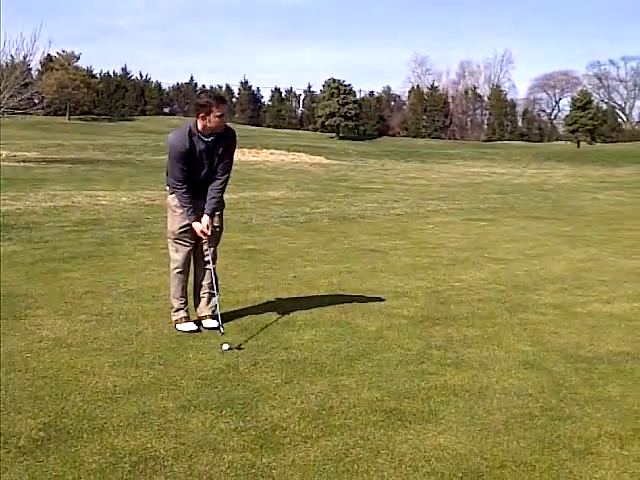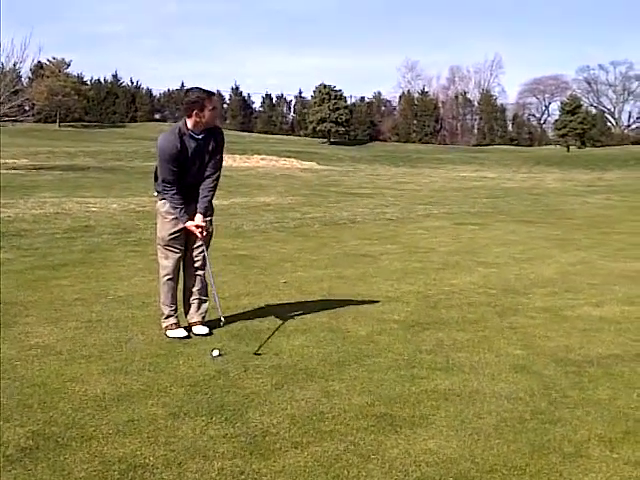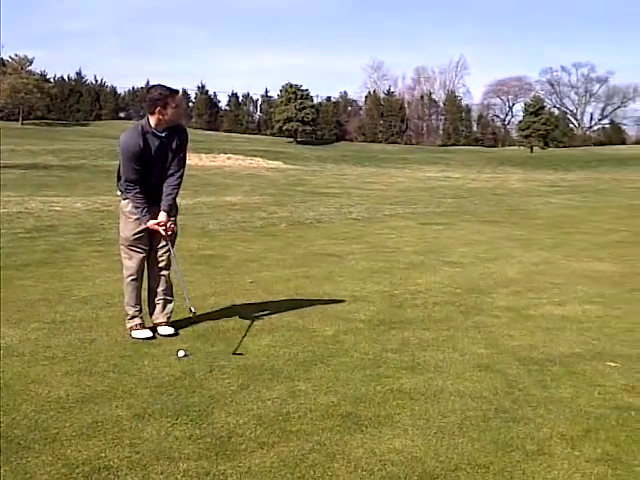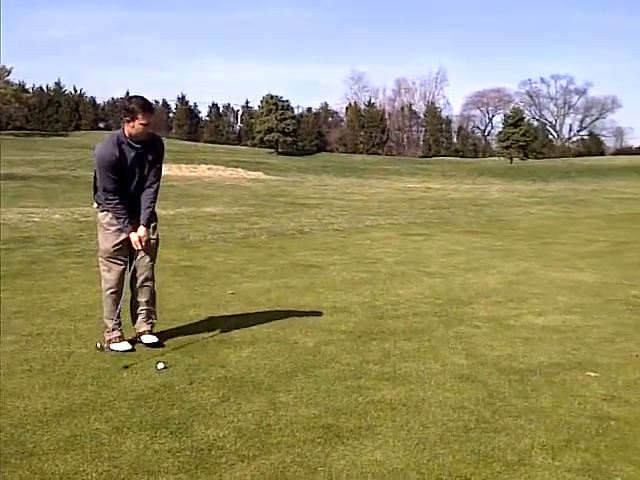
dt=0.5s
person 1, frame 1
left shoulder: (228, 136)
right shoulder: (179, 139)
left elbow: (220, 178)
right elbow: (179, 184)
left wrist: (208, 213)
right wrist: (192, 219)
left hip: (211, 199)
right hip: (181, 198)
left knee: (208, 257)
right knee: (180, 257)
left ankle: (206, 310)
right ankle: (179, 313)
person 1, frame 2
left shoulder: (215, 136)
right shoulder: (169, 141)
left elbow: (211, 177)
right elbow: (169, 186)
left wrist: (201, 213)
right wrist: (185, 219)
left hip: (200, 204)
right hip: (172, 204)
left knee: (198, 263)
right knee: (170, 264)
left ankle: (196, 316)
right ankle: (169, 319)
person 1, frame 3
left shoulder: (179, 134)
right shoulder: (132, 139)
left elbow: (175, 175)
right elbow: (132, 184)
left wrist: (165, 211)
right wrist: (146, 218)
left hip: (164, 203)
right hip: (135, 204)
left knee: (162, 264)
right knee: (134, 265)
left ankle: (161, 316)
right ankle: (134, 320)
person 1, frame 4
left shoulder: (155, 145)
right shoulder: (107, 150)
left elbow: (151, 187)
right elbow: (110, 195)
left wrist: (143, 224)
right wrist: (128, 230)
left hip: (143, 215)
right hip: (113, 216)
left knee: (145, 272)
right knee: (113, 276)
left ankle: (144, 326)
right ankle: (113, 333)
